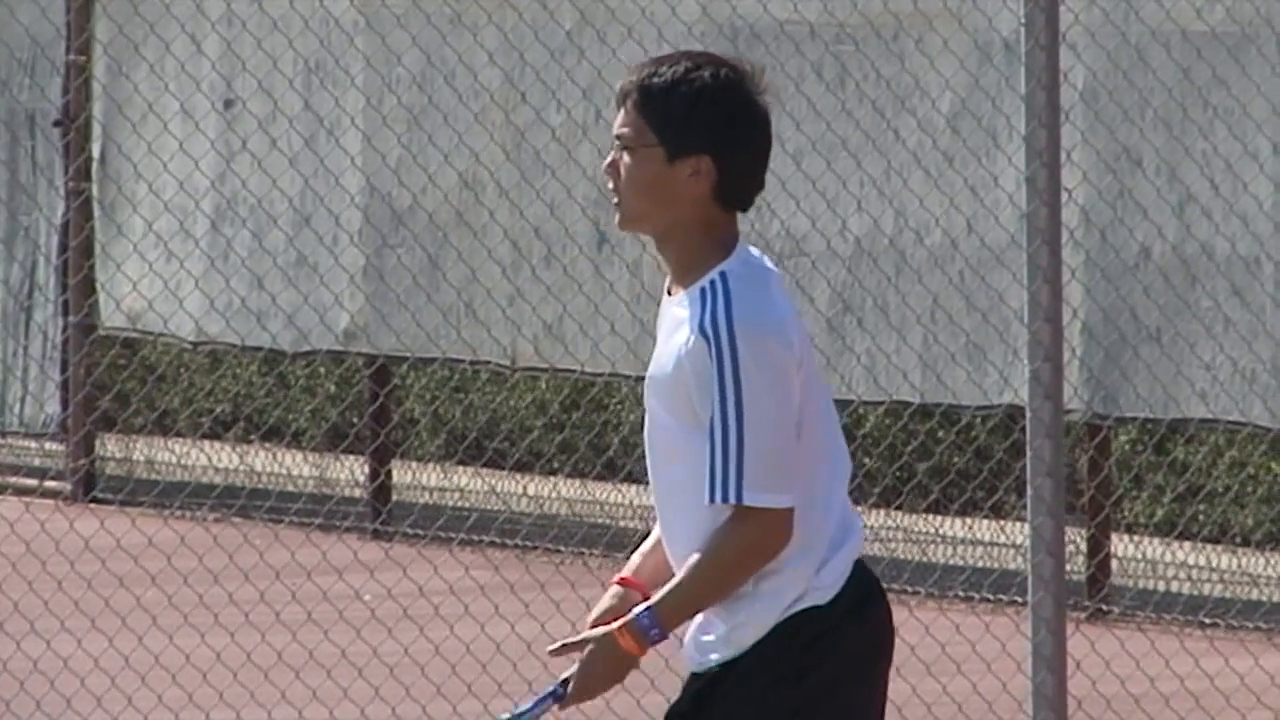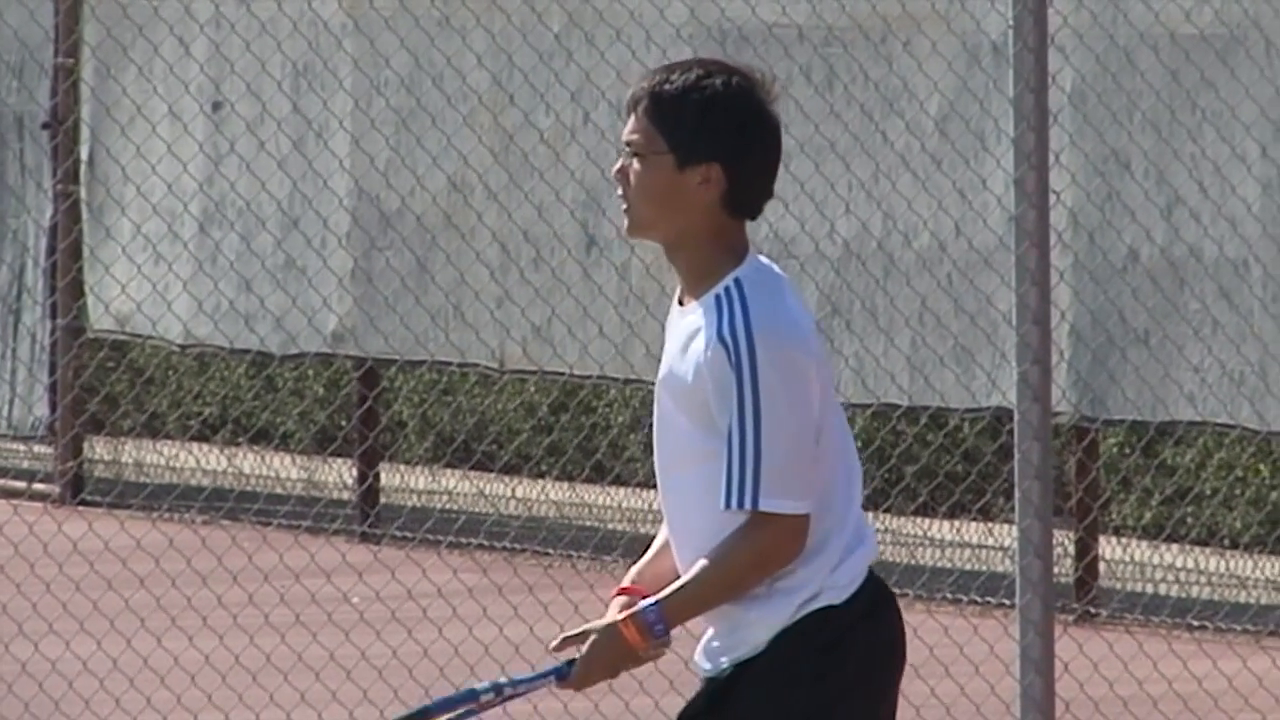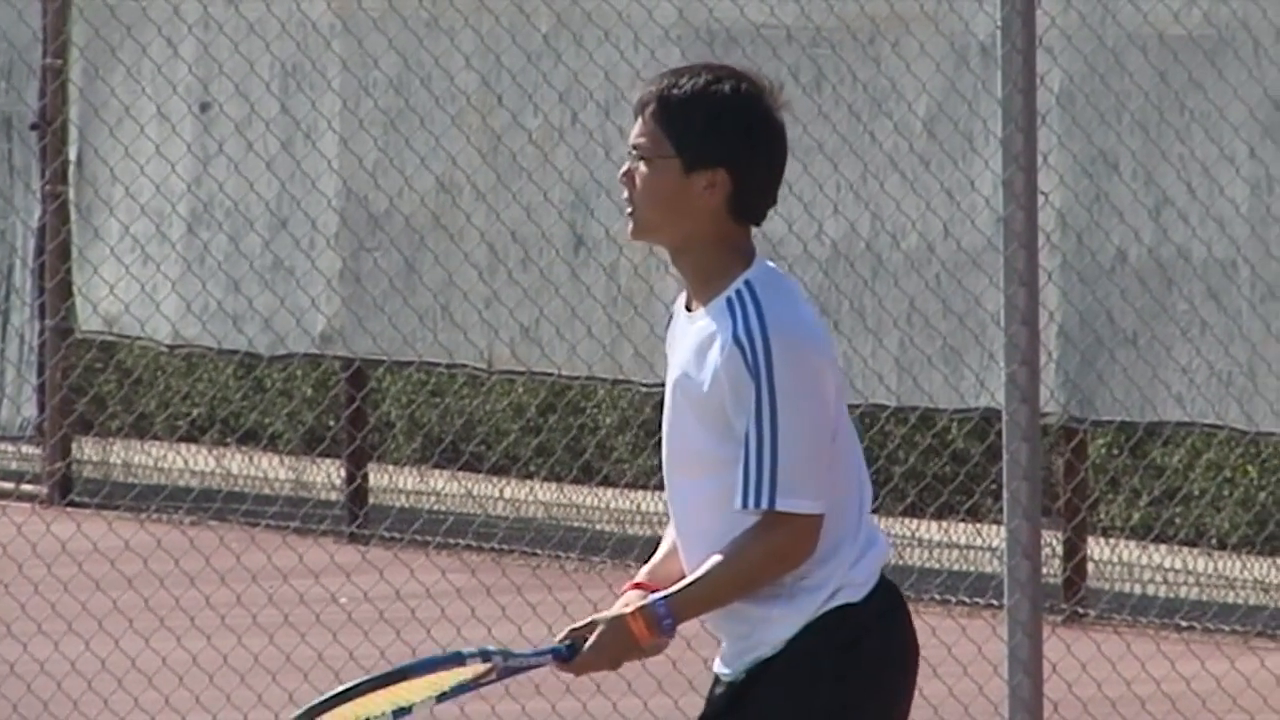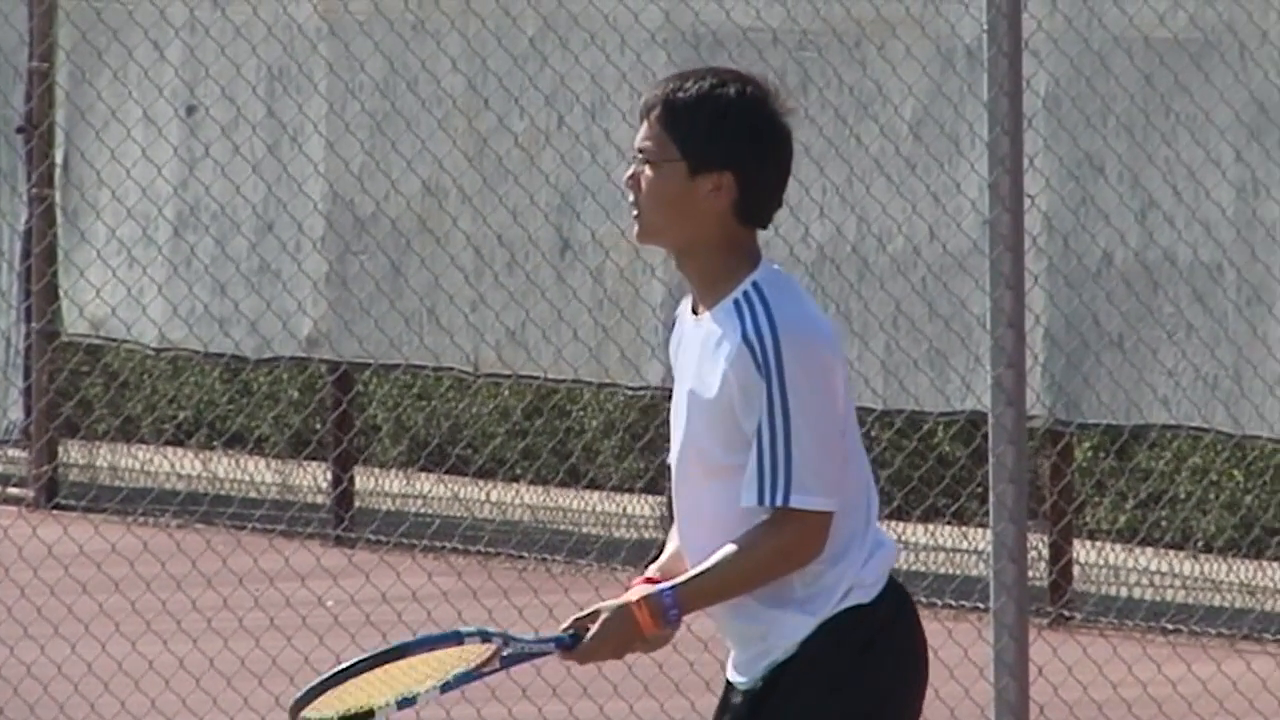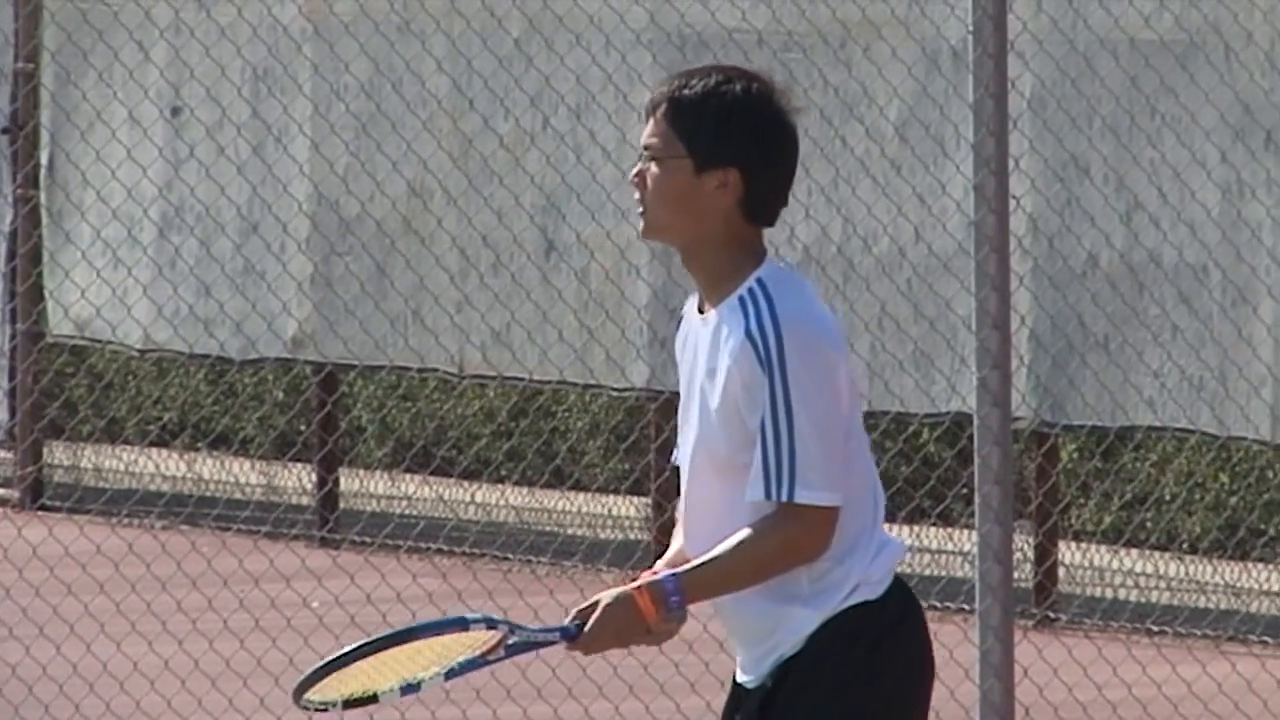
dt=0.2s
person 1, frame 1
left shoulder: (731, 323)
right shoulder: (700, 299)
left elbow: (760, 524)
left wrist: (637, 633)
right wrist: (637, 583)
left hip: (795, 643)
right hip: (802, 632)
person 1, frame 2
left shoulder: (747, 329)
right shoulder: (700, 308)
left elbow: (776, 529)
left wrist: (644, 625)
right wrist: (640, 589)
left hip: (811, 647)
right hip: (795, 641)
person 1, frame 3
left shoulder: (764, 333)
right shoulder: (696, 314)
left elbow: (789, 530)
left wrist: (652, 619)
right wrist: (647, 589)
left hip: (827, 653)
right hip: (779, 648)
person 1, frame 4
left shoulder: (772, 334)
right shoulder: (696, 320)
left elbow: (797, 528)
left wrist: (657, 608)
right wrist: (655, 585)
left hip: (838, 655)
right hip: (778, 654)
person 1, frame 5
left shoulder: (778, 330)
right shoulder: (703, 319)
left elbow: (803, 525)
left wrist: (658, 597)
right wrist: (663, 579)
left hip: (847, 653)
right hip: (782, 653)
